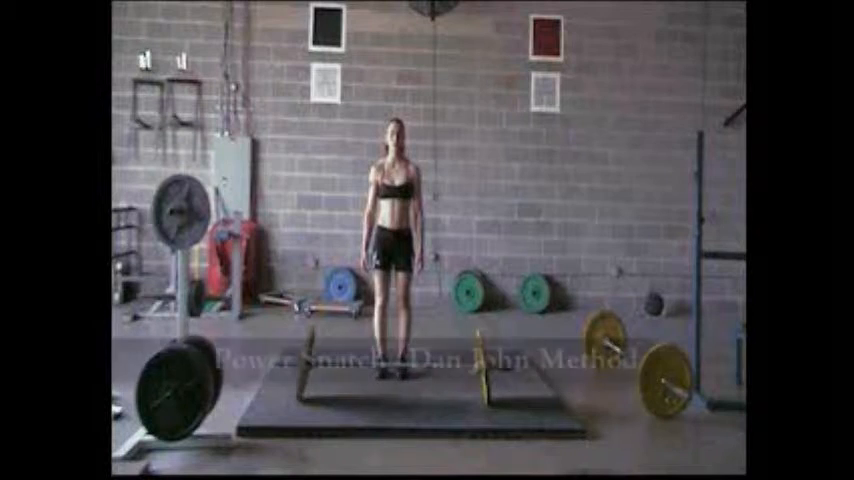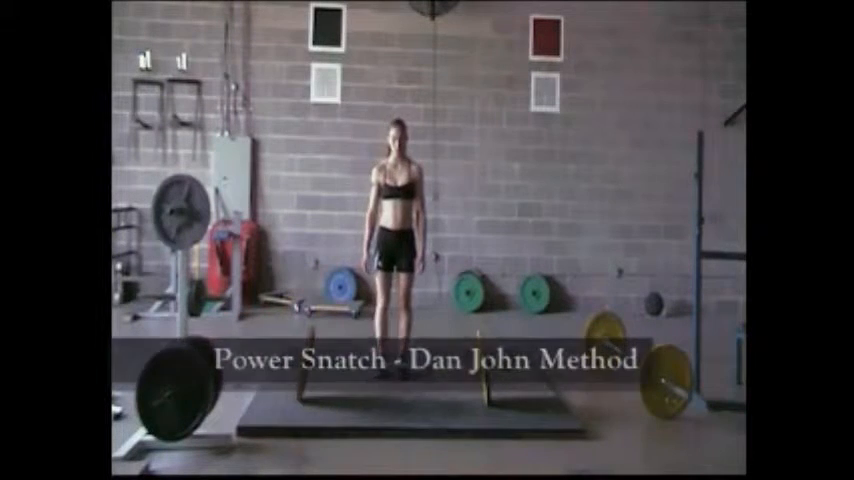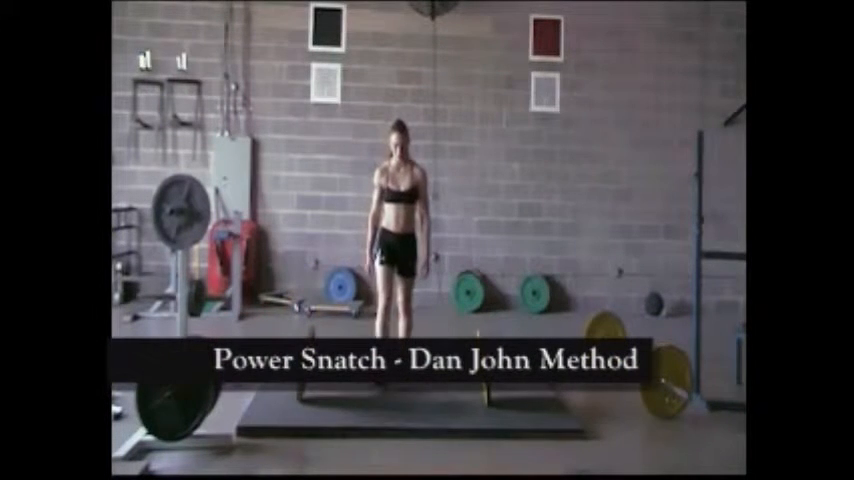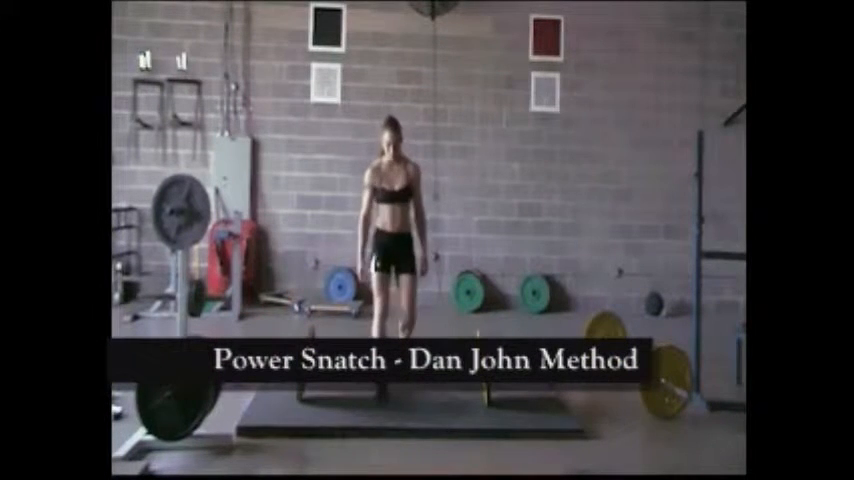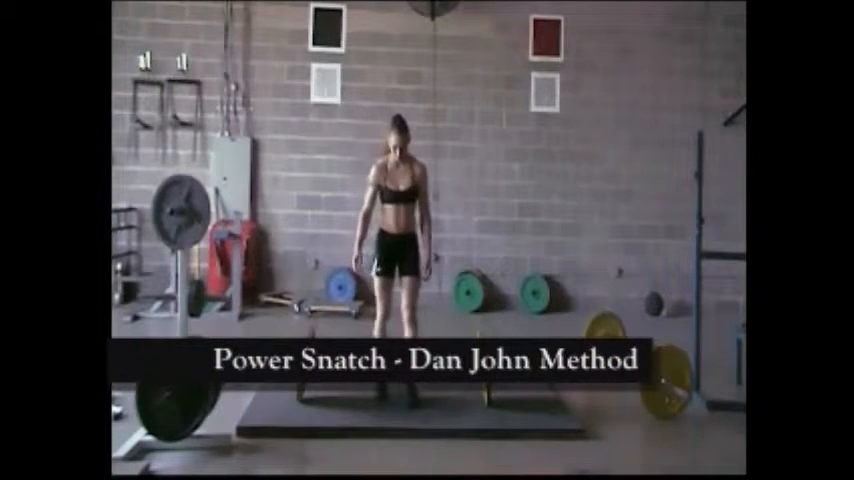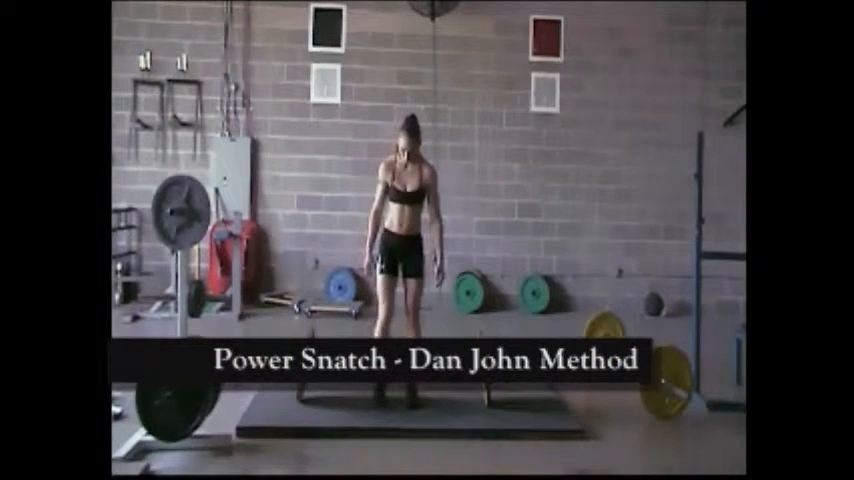
dt=0.4s
person 1, frame 1
left shoulder: (412, 170)
right shoulder: (377, 169)
left elbow: (418, 211)
right elbow: (370, 210)
left wrist: (420, 248)
right wrist: (364, 247)
left hip: (404, 238)
right hip: (382, 237)
left knee: (403, 301)
right knee: (381, 301)
left ankle: (402, 357)
right ankle: (382, 358)
person 1, frame 2
left shoulder: (415, 170)
right shoulder: (379, 170)
left elbow: (420, 211)
right elbow: (372, 210)
left wrist: (422, 249)
right wrist: (365, 248)
left hip: (406, 239)
right hip: (384, 238)
left knee: (404, 302)
right knee: (382, 302)
left ankle: (402, 357)
right ankle: (382, 358)
person 1, frame 3
left shoulder: (418, 173)
right shoulder: (381, 173)
left elbow: (423, 215)
right elbow: (374, 214)
left wrist: (425, 254)
right wrist: (368, 251)
left hip: (408, 241)
right hip: (385, 240)
left knee: (404, 305)
right knee: (384, 303)
person 1, frame 4
left shoulder: (412, 170)
right shoulder: (373, 172)
left elbow: (419, 213)
right elbow: (365, 215)
left wrist: (424, 251)
right wrist: (360, 255)
left hip: (405, 242)
right hip: (381, 242)
left knee: (409, 313)
right knee: (380, 310)
person 1, frame 5
left shoulder: (419, 169)
right shoulder: (378, 169)
left elbow: (424, 213)
right elbow: (366, 211)
left wrist: (427, 252)
right wrist: (358, 246)
left hip: (409, 243)
right hip: (385, 241)
left knee: (409, 313)
right knee: (382, 312)
left ankle: (410, 378)
person 1, frame 6
left shoulder: (428, 172)
right shoulder: (386, 167)
left elbow: (435, 216)
right elbow: (377, 210)
left wrist: (439, 255)
right wrist: (368, 249)
left hip: (413, 244)
right hip: (388, 242)
left knee: (413, 316)
right knee: (384, 314)
left ankle: (411, 381)
